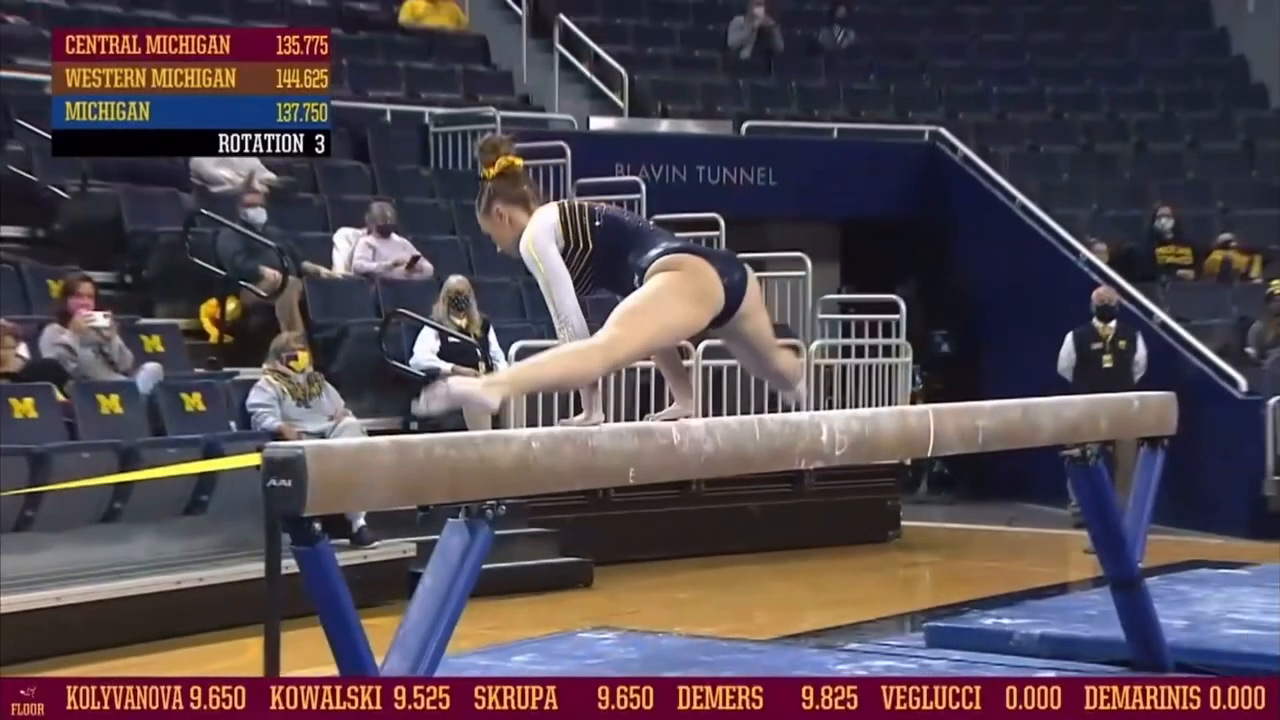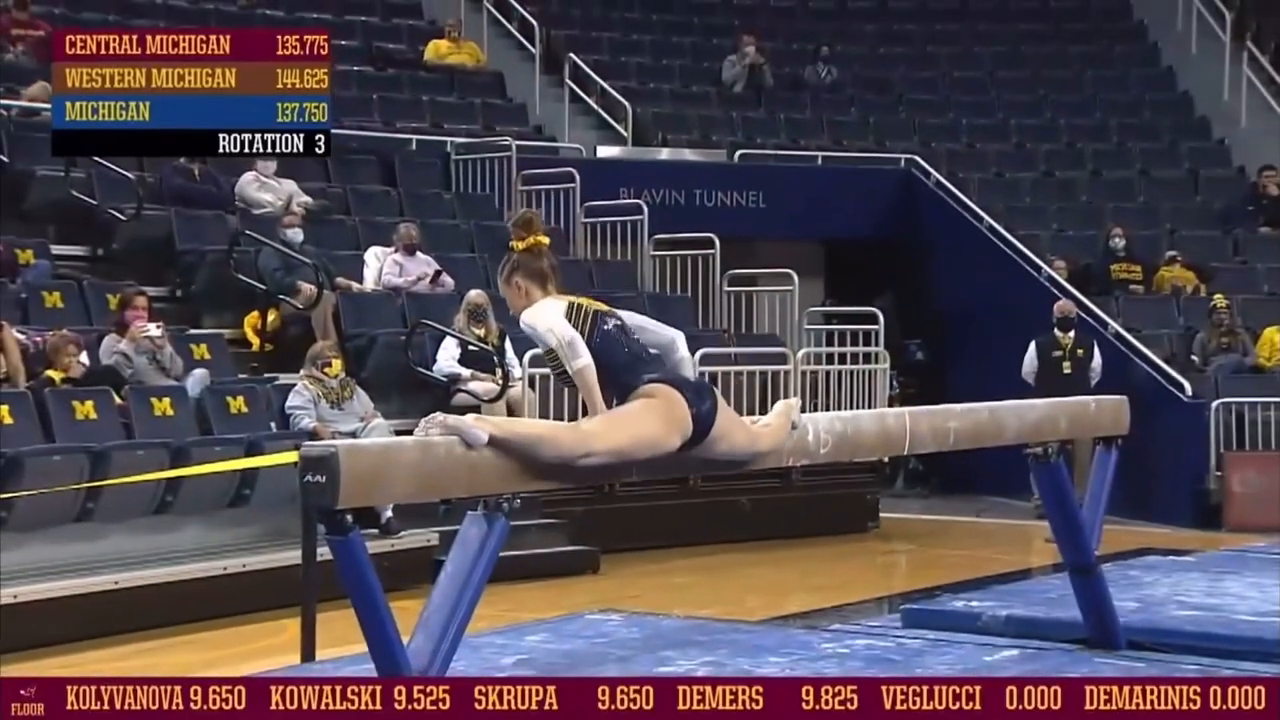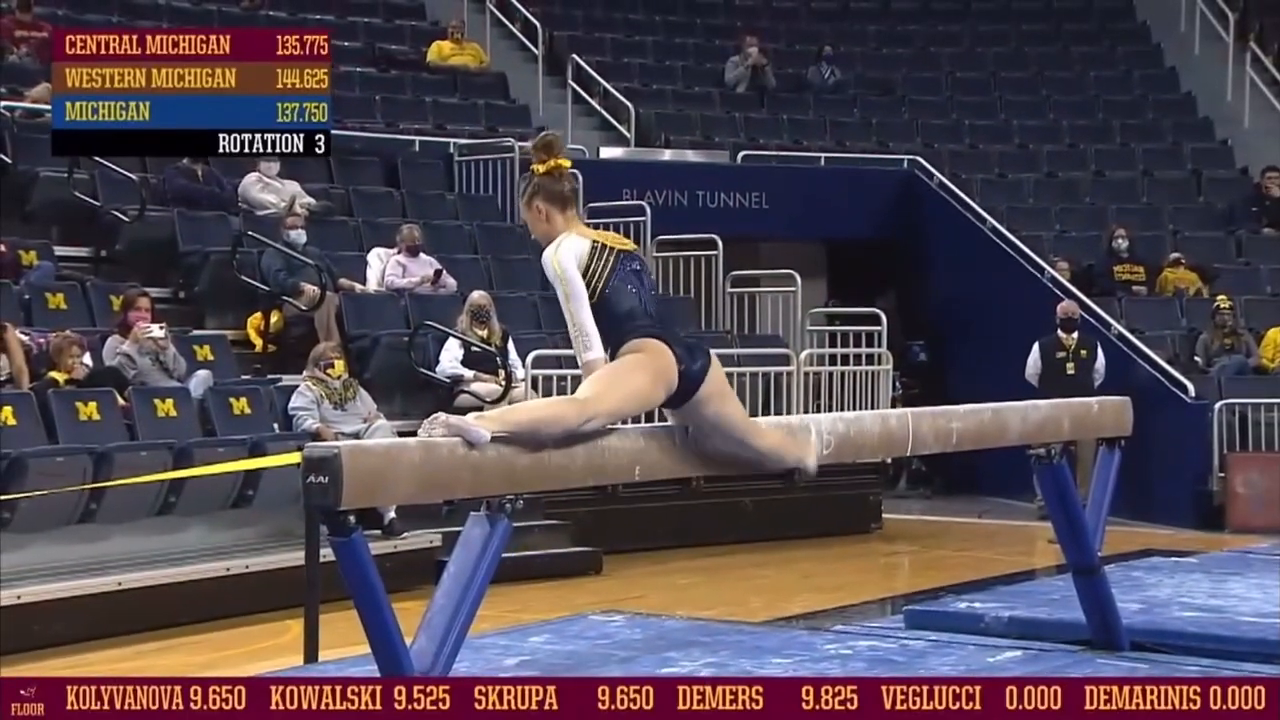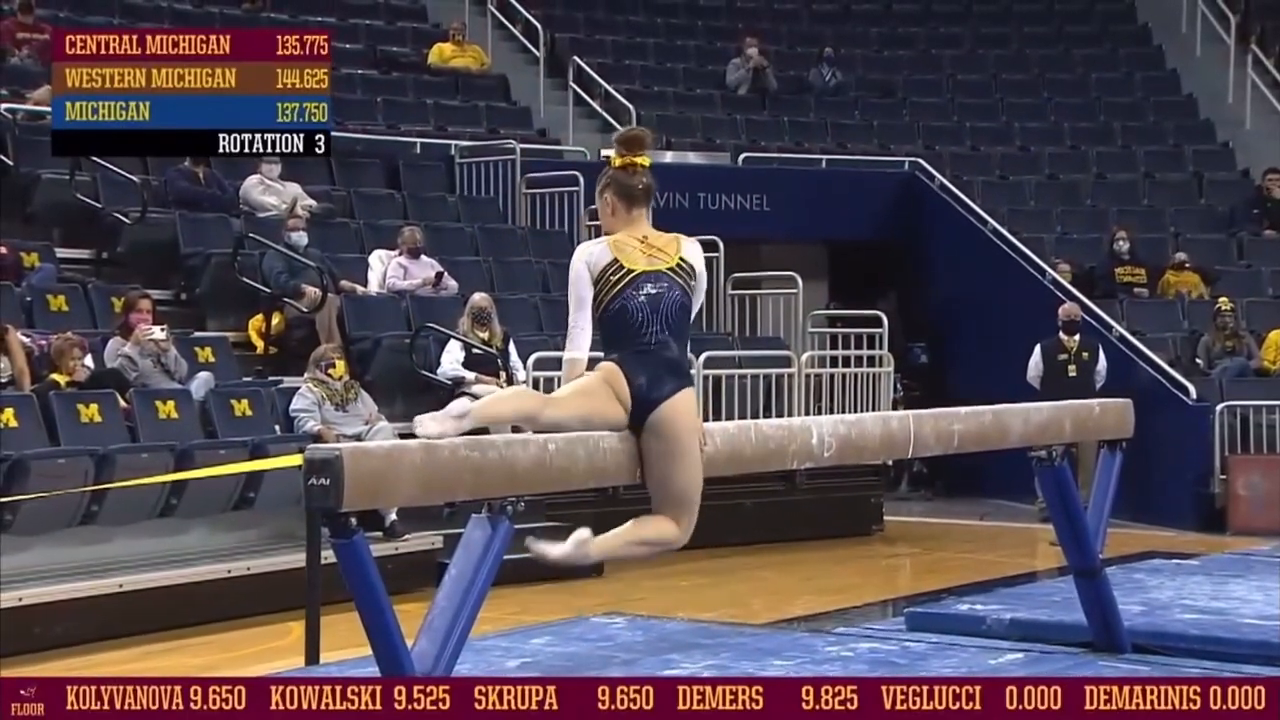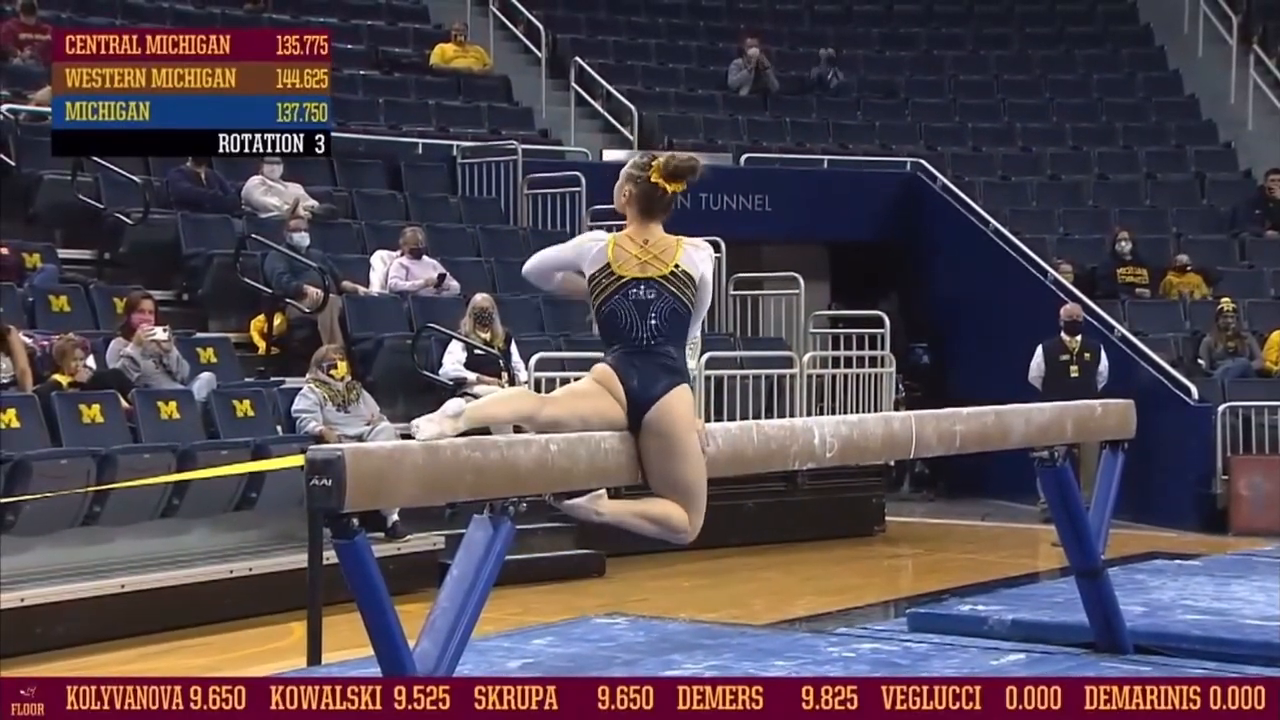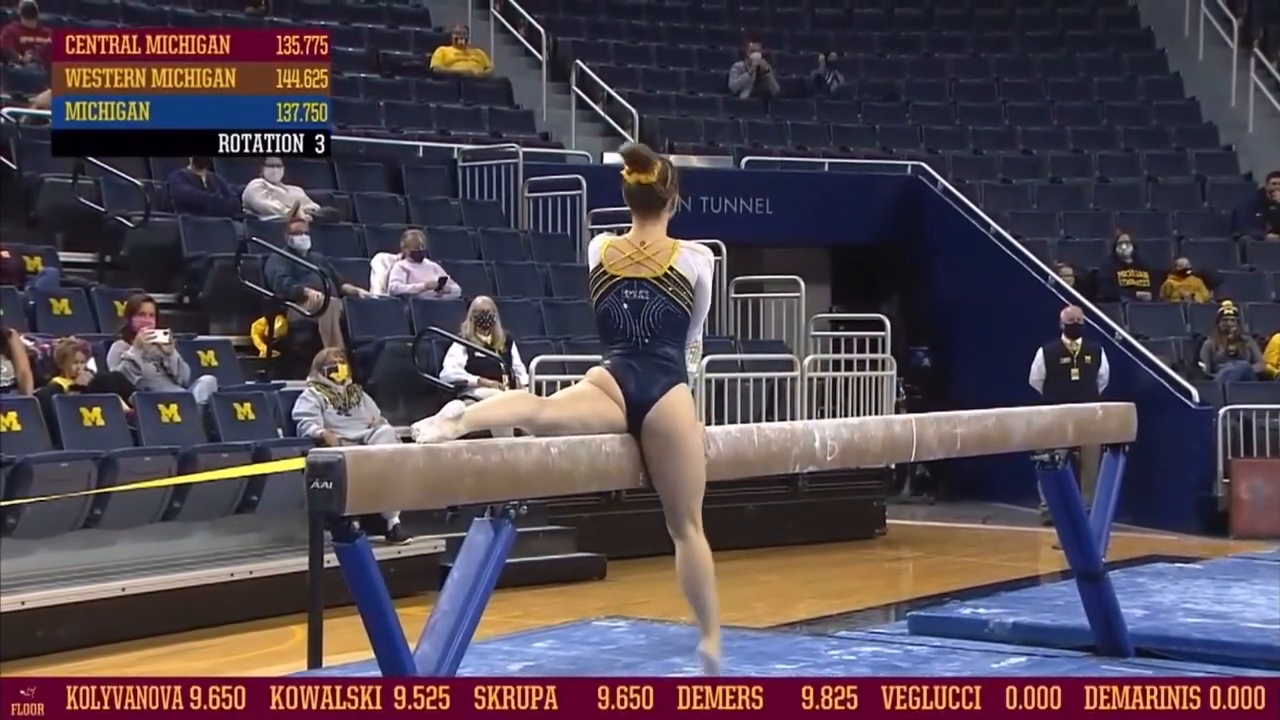
dt=0.5s
person 1, frame 1
left shoulder: (536, 232)
right shoulder: (584, 218)
left elbow: (571, 325)
right elbow: (651, 322)
left wrist: (591, 407)
left hip: (689, 277)
right hip: (726, 271)
right knee: (767, 358)
left ankle: (485, 392)
right ankle: (796, 380)
person 1, frame 2
left shoulder: (537, 314)
right shoulder: (598, 310)
left elbow: (573, 348)
left wrist: (599, 417)
left hip: (664, 406)
right hip: (698, 400)
left ankle: (475, 426)
person 1, frame 3
left shoulder: (560, 255)
right shoulder: (624, 240)
left elbow: (589, 342)
left wrist: (598, 407)
left hip: (653, 360)
right hip: (694, 360)
right knee: (746, 437)
left ankle: (481, 425)
person 1, frame 4
left shoulder: (591, 255)
right shoulder: (692, 255)
left elbow: (577, 342)
left wrist: (567, 410)
left hip: (620, 385)
right hip: (674, 395)
right knee: (674, 525)
left ankle: (464, 417)
right ankle: (586, 548)
person 1, frame 5
left shoulder: (595, 247)
right shoulder: (699, 256)
left elbow: (534, 270)
left hip: (615, 383)
right hip: (667, 392)
right knee: (686, 521)
left ankle: (461, 417)
right ankle: (600, 506)
person 1, frame 6
left shoulder: (599, 249)
right shoulder: (698, 259)
left hip: (613, 384)
right hip: (665, 394)
right knee: (688, 527)
left ankle: (460, 419)
right ankle: (710, 636)
person 2, frame 1
left shoulder: (1132, 336)
right shoulder: (1077, 336)
left elbow: (1139, 366)
right elbow: (1065, 368)
left wrist: (1125, 385)
right wrist: (1083, 386)
left knee: (1124, 460)
right ankle: (1080, 507)
person 2, frame 2
left shoulder: (1088, 344)
right shoulder: (1039, 344)
left elbow: (1095, 372)
right elbow: (1028, 373)
left wrist: (1082, 389)
right wrist: (1044, 389)
right ankle: (1041, 500)
person 2, frame 3
left shoulder: (1092, 345)
right shoulder: (1042, 346)
left elbow: (1099, 373)
right elbow: (1031, 374)
left wrist: (1085, 390)
right wrist: (1049, 390)
left knee: (1085, 458)
right ankle: (1044, 501)
person 2, frame 4
left shoulder: (1093, 347)
right shoulder: (1044, 348)
left elbow: (1100, 375)
right elbow: (1033, 376)
left wrist: (1087, 392)
right wrist: (1050, 393)
left knee: (1086, 461)
left ankle: (1085, 503)
right ankle: (1046, 504)
person 2, frame 5
left shoulder: (1095, 348)
right shoulder: (1046, 348)
left elbow: (1102, 376)
right elbow: (1035, 377)
left wrist: (1088, 393)
right wrist: (1052, 394)
left knee: (1088, 462)
left ankle: (1087, 504)
right ankle: (1047, 505)
person 2, frame 6
left shoulder: (1096, 351)
right shoulder: (1047, 352)
left elbow: (1103, 379)
right elbow: (1035, 380)
left wrist: (1089, 397)
right wrist: (1053, 397)
left knee: (1089, 465)
left ankle: (1088, 508)
right ankle: (1049, 508)
person 3, frame 1
left shoulder: (318, 381)
right shoulder: (268, 385)
left elbow: (340, 408)
right elbow: (261, 417)
left wrist: (343, 415)
right wrist: (282, 428)
left hip: (332, 433)
right hip: (300, 439)
person 3, frame 2
left shoulder: (350, 385)
right shoulder: (305, 390)
left elbow: (370, 409)
right elbow: (298, 418)
left wrist: (372, 416)
right wrist: (317, 428)
left hip: (362, 432)
right hip: (334, 438)
person 3, frame 3
left shoulder: (353, 386)
right shoulder: (308, 390)
left elbow: (374, 411)
right elbow: (302, 419)
left wrist: (375, 417)
right wrist: (320, 429)
left hip: (365, 433)
right hip: (336, 439)
left knee: (383, 428)
person 3, frame 4
left shoulder: (354, 388)
right shoulder: (309, 392)
left elbow: (375, 412)
right elbow: (303, 421)
left wrist: (376, 419)
right wrist: (321, 430)
left hip: (368, 436)
right hip: (338, 441)
left knee: (384, 430)
person 3, frame 5
left shoulder: (356, 389)
right shoulder: (311, 392)
left elbow: (378, 415)
right elbow: (305, 422)
left wrist: (378, 420)
right wrist: (323, 431)
left hip: (369, 436)
right hip: (340, 441)
left knee: (386, 430)
person 3, frame 6
left shoulder: (357, 392)
right shoulder: (312, 396)
left elbow: (378, 417)
right elbow: (306, 425)
left wrist: (379, 424)
right wrist: (323, 434)
left hip: (370, 440)
right hip: (341, 445)
left knee: (386, 433)
